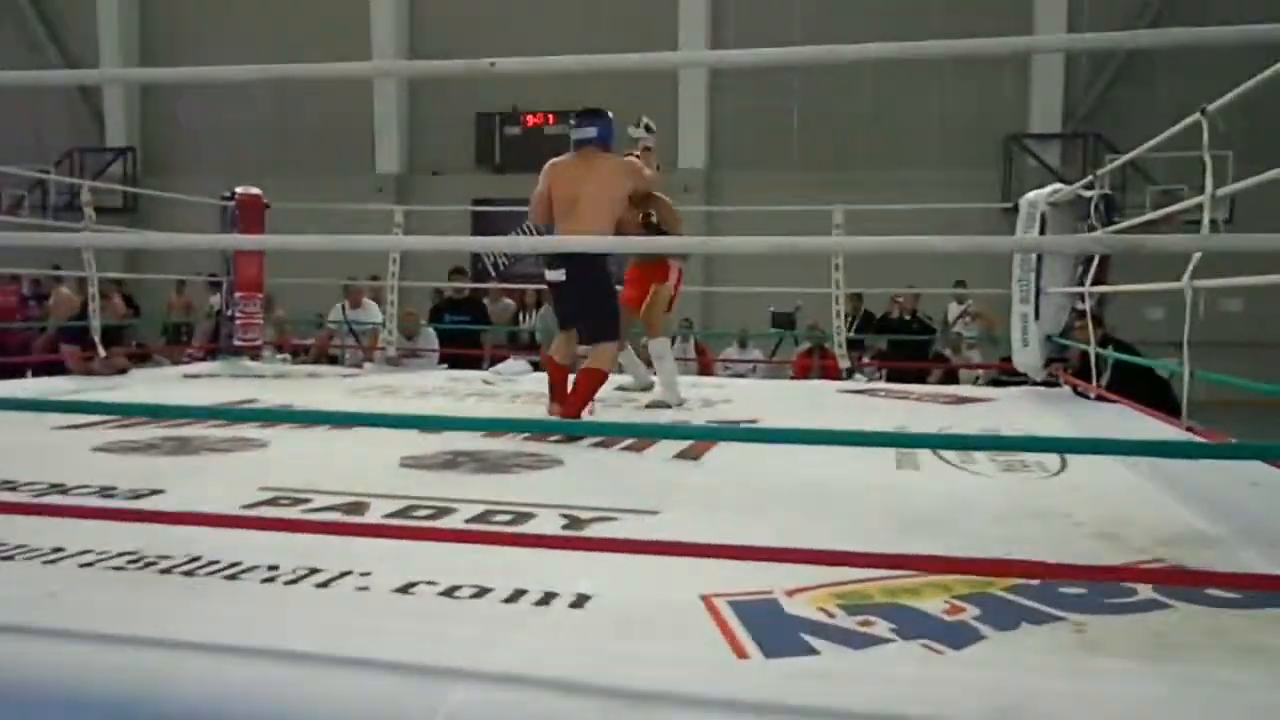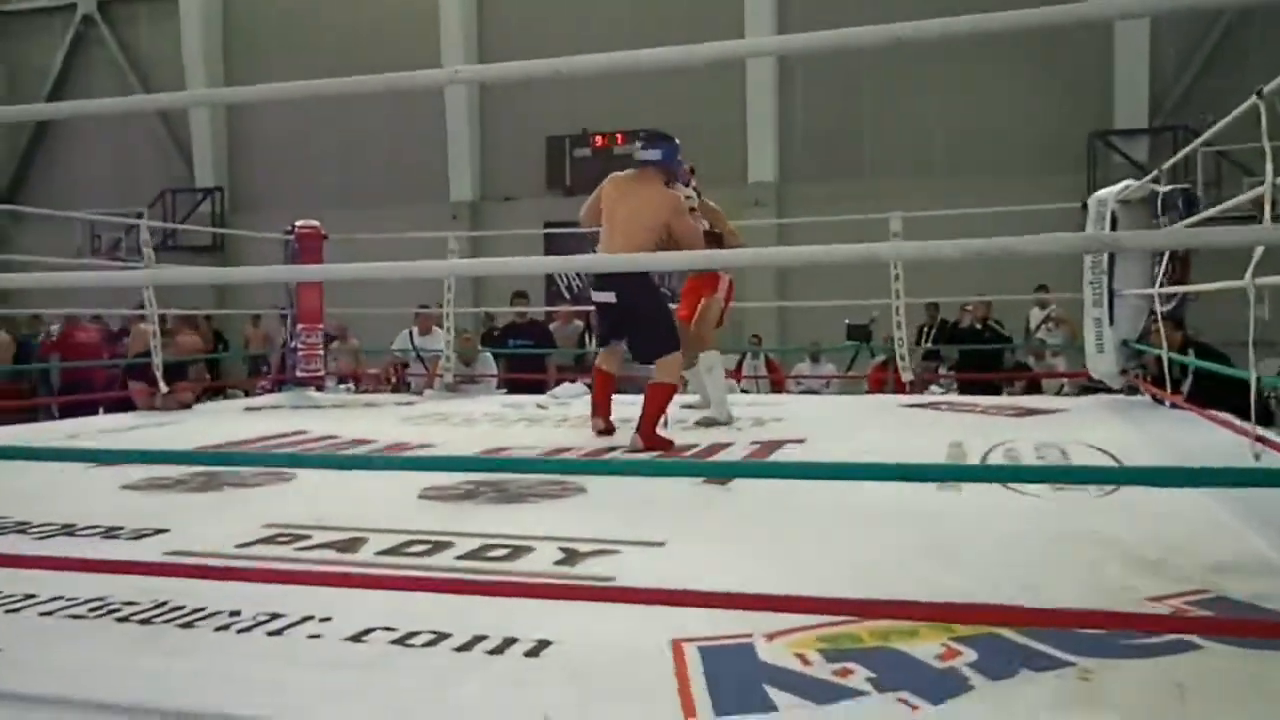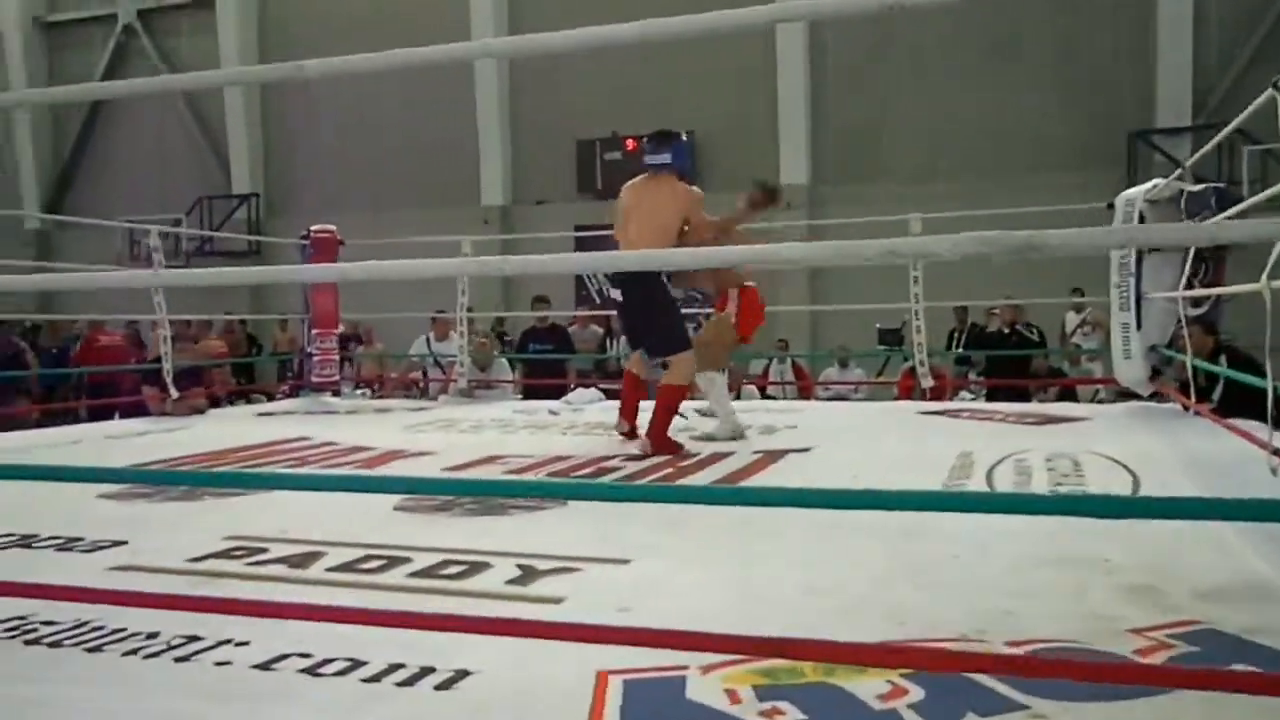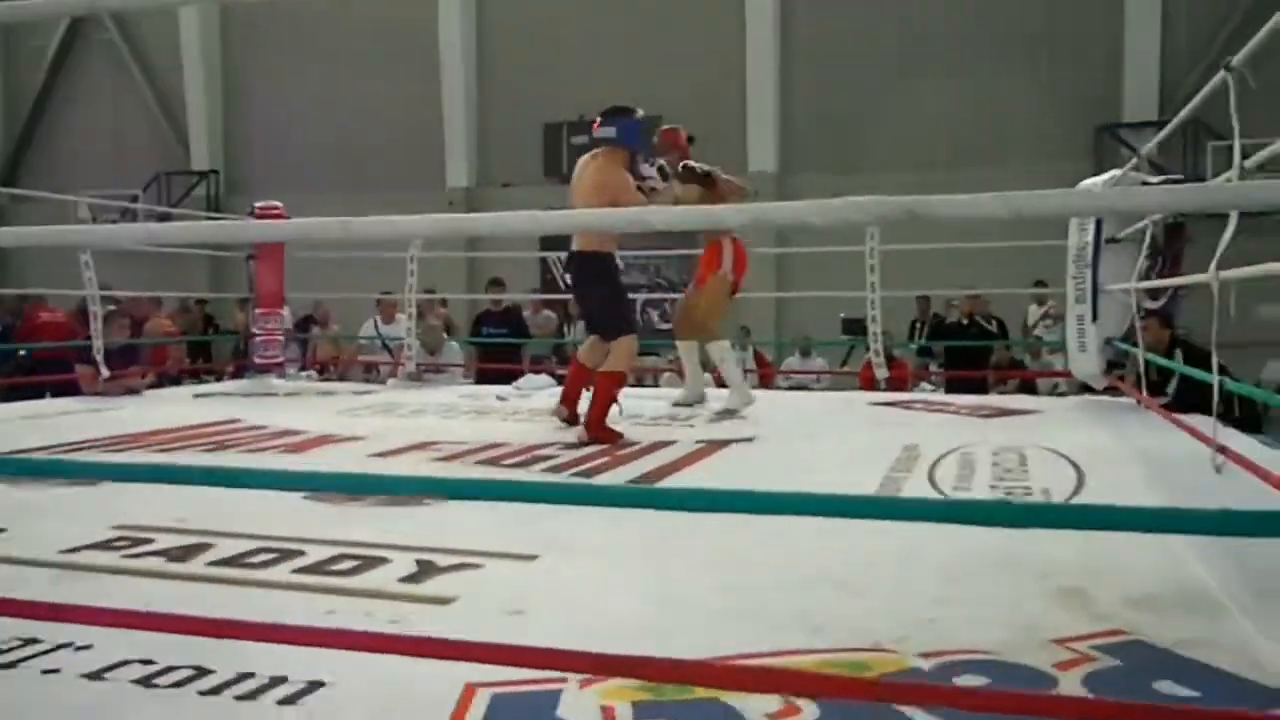
dt=0.4s
person 1, frame 1
left shoulder: (554, 168)
right shoulder: (625, 168)
left elbow: (537, 217)
right elbow: (650, 184)
left hip: (557, 261)
right hip: (589, 262)
left knee: (568, 332)
right knee: (605, 347)
left ankle: (557, 401)
right ankle: (569, 413)
person 1, frame 2
left shoulder: (613, 181)
right shoulder: (669, 199)
left elbow: (586, 218)
right elbow: (696, 244)
right wrist: (687, 215)
left hip: (603, 281)
right hip: (633, 282)
left knee: (611, 346)
right knee: (670, 359)
left ankle: (600, 417)
right ankle: (645, 433)
person 1, frame 3
left shoulder: (630, 189)
right shoulder: (686, 195)
right elbow: (709, 234)
right wrist: (747, 208)
left hip: (623, 280)
right hip: (647, 281)
left knee: (643, 351)
right knee: (683, 361)
left ankle: (627, 420)
right ankle: (656, 436)
person 1, frame 4
left shoulder: (588, 162)
right shoulder: (613, 176)
left wrist: (643, 183)
right wrist: (661, 188)
left hip: (586, 261)
right hip: (595, 265)
left knee: (601, 338)
right knee: (625, 346)
left ankle: (567, 404)
right ankle: (594, 424)
person 2, frame 1
left shoulder: (661, 206)
left wrist: (657, 234)
left hip: (664, 269)
right hip: (638, 270)
left knee: (650, 320)
left ankle: (670, 393)
right ankle: (642, 378)
person 2, frame 2
left shoulder: (709, 211)
left elbow: (738, 247)
left wrist: (713, 237)
left hip: (715, 281)
right hip: (693, 284)
left knee: (700, 333)
right knee: (679, 346)
left ankle: (720, 409)
right ankle: (707, 397)
person 2, frame 3
left shoulder: (700, 232)
left hip: (740, 299)
right hip: (736, 298)
left knee: (699, 352)
right knee: (710, 352)
left ankle: (728, 423)
right ankle: (718, 405)
person 2, frame 4
left shoulder: (700, 176)
right shoulder: (682, 182)
left elbow: (739, 190)
left wrist: (706, 179)
left hip: (723, 251)
right hip: (713, 253)
left knee: (704, 320)
right knee: (682, 317)
left ankle: (739, 392)
right ankle: (694, 388)
